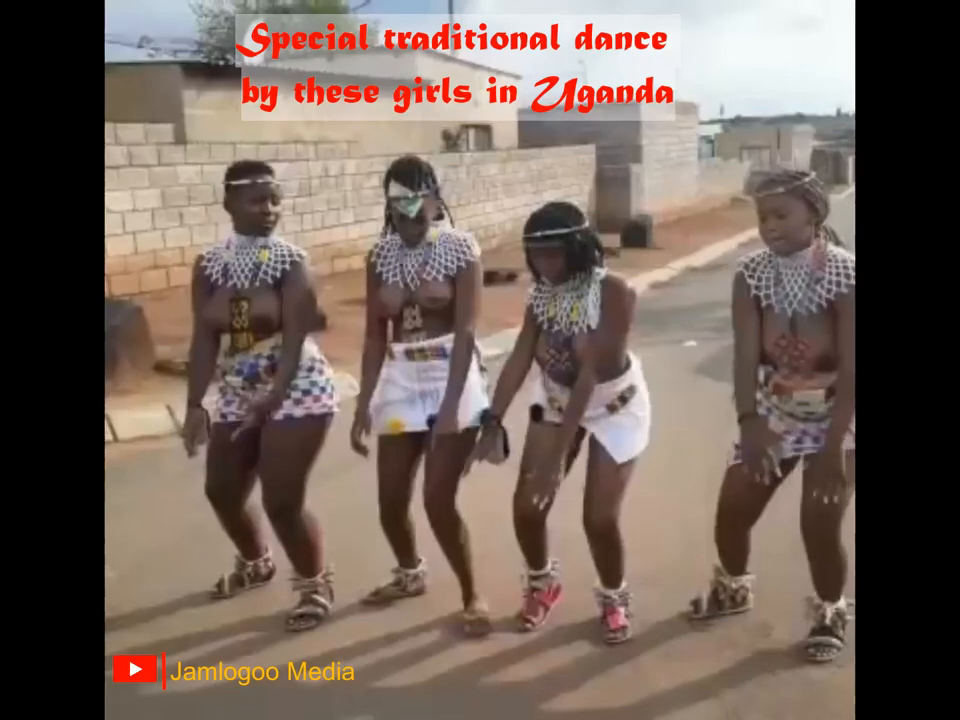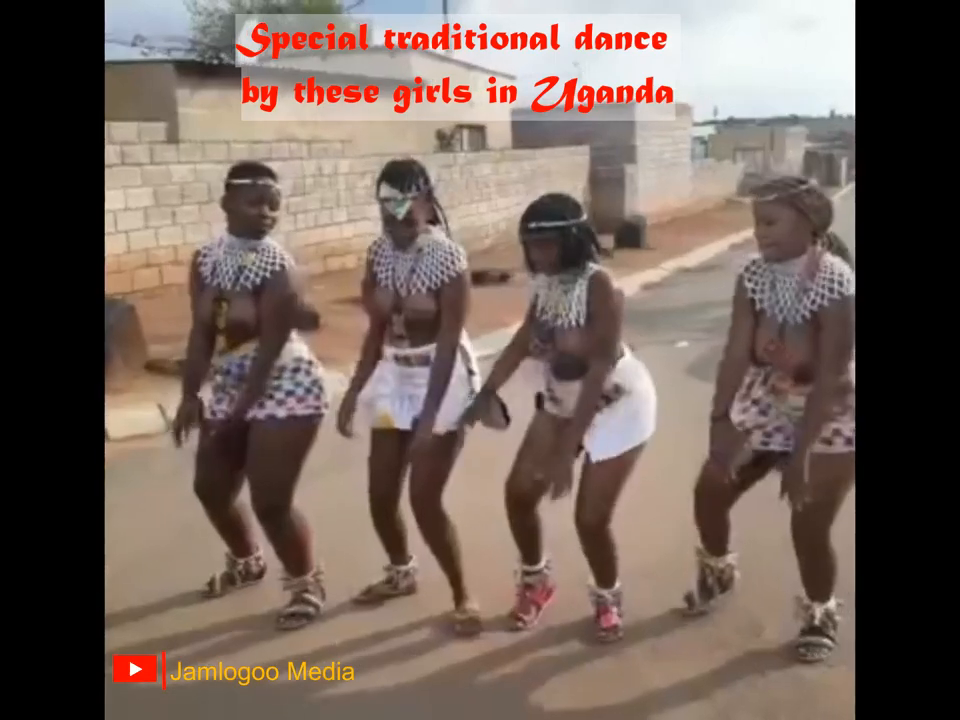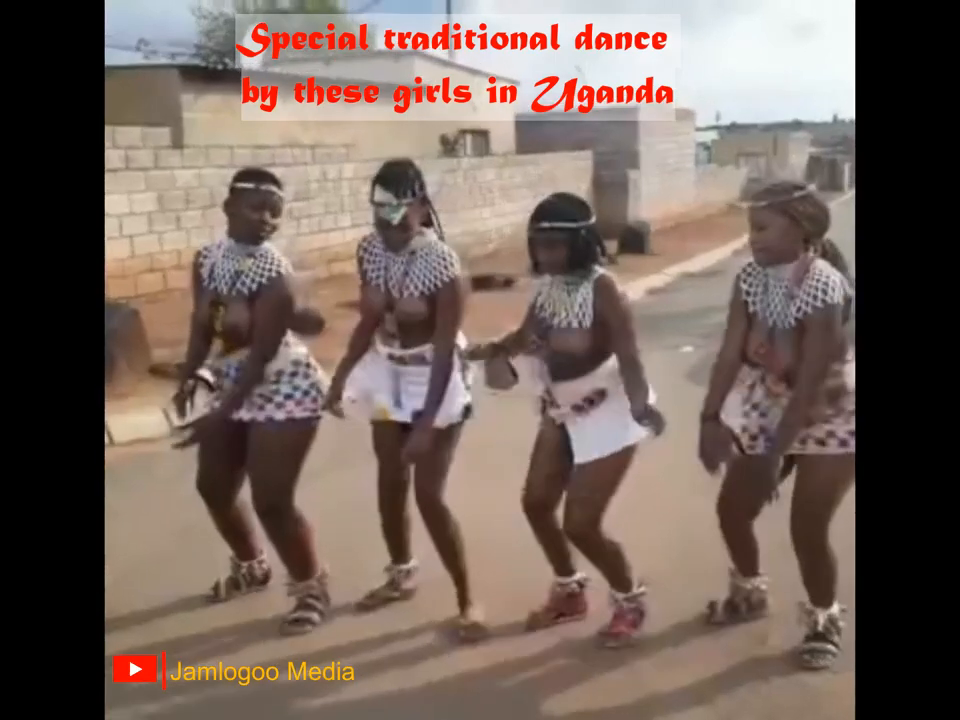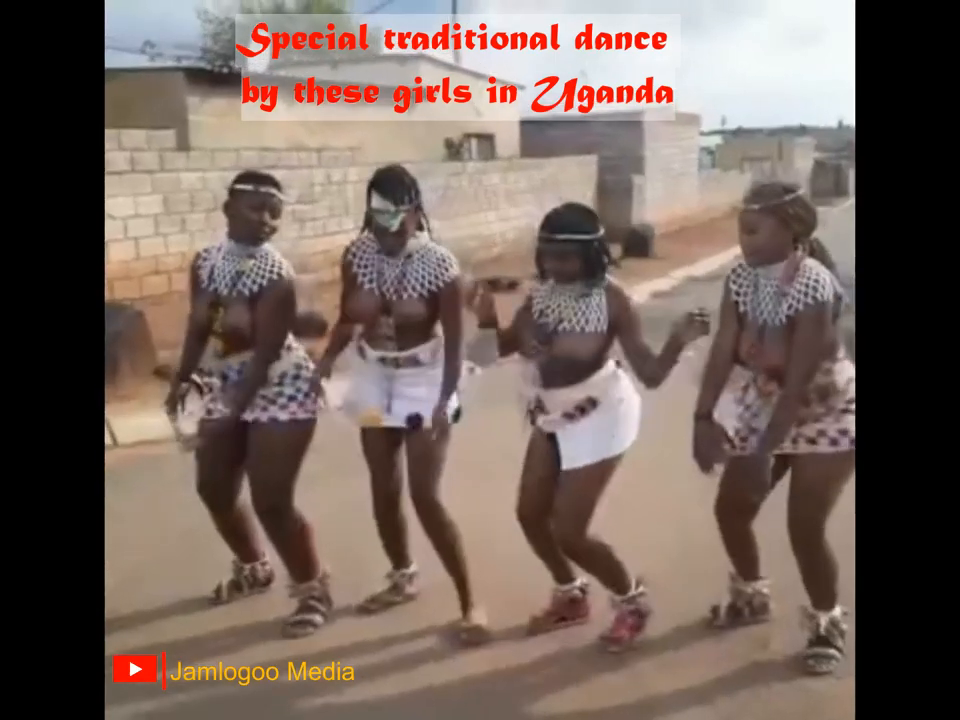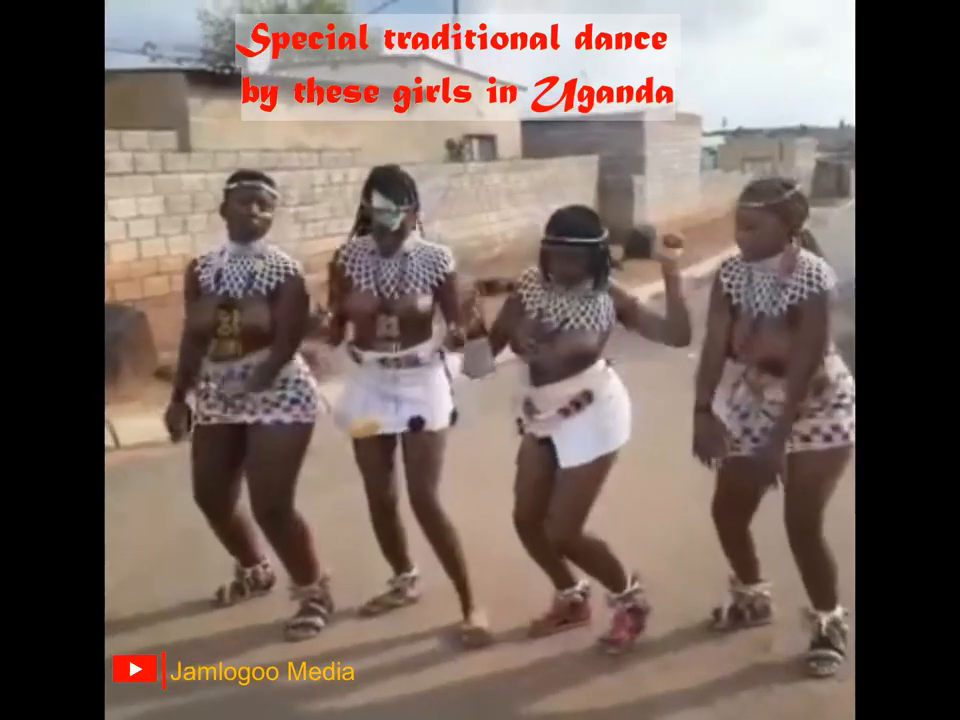
dt=0.2s
person 1, frame 1
left shoulder: (845, 272)
right shoulder: (751, 273)
left elbow: (850, 367)
right elbow: (746, 354)
left wrist: (833, 444)
right wrist: (749, 421)
left hip: (838, 414)
right hip: (774, 409)
left knee: (820, 526)
right knee: (731, 512)
left ankle: (831, 614)
right ankle: (733, 589)
person 1, frame 2
left shoulder: (836, 282)
right shoulder: (754, 276)
left elbow: (830, 377)
right elbow: (736, 352)
left wrist: (801, 453)
right wrist: (720, 420)
left hip: (832, 416)
right hip: (770, 405)
left knee: (809, 525)
right knee: (710, 491)
left ankle: (821, 615)
right ankle: (716, 572)
person 1, frame 3
left shoulder: (824, 288)
right shoulder: (750, 278)
left elbow: (810, 384)
right elbow: (730, 352)
left wrist: (773, 456)
right wrist: (710, 419)
left hip: (831, 416)
right hip: (770, 405)
left knee: (807, 528)
right knee: (732, 507)
left ankle: (825, 620)
right ankle: (749, 593)
person 1, frame 4
left shoulder: (814, 287)
right shoulder: (741, 279)
left elbow: (799, 380)
right elbow: (722, 351)
left wrist: (765, 452)
right wrist: (703, 419)
left hip: (826, 415)
right hip: (765, 406)
left knee: (804, 528)
right knee: (730, 508)
left ankle: (827, 624)
right ankle: (751, 596)
person 1, frame 5
left shoulder: (813, 278)
right shoulder: (731, 273)
left elbow: (806, 368)
right elbow: (716, 345)
left wrist: (777, 442)
right wrist: (703, 412)
left hip: (816, 410)
right hip: (755, 406)
left knee: (802, 525)
right knee: (727, 510)
left ankle: (830, 624)
right ankle: (752, 598)
person 2, frame 1
left shoulder: (460, 248)
right shoulder: (381, 254)
left elbow: (465, 331)
right elbow: (375, 335)
left wrist: (451, 404)
right wrist: (363, 406)
left hip: (450, 380)
right hip: (398, 382)
left knee: (438, 502)
right knee: (390, 501)
left ankle: (471, 596)
right ankle: (410, 573)
person 2, frame 2
left shoulder: (448, 258)
right shoulder: (378, 253)
left elbow: (448, 344)
right elbow: (377, 331)
left wrist: (429, 418)
right wrist: (353, 394)
left hip: (440, 383)
right hip: (393, 380)
left knee: (425, 501)
right knee: (380, 495)
left ankle: (462, 595)
right ankle: (401, 572)
person 2, frame 3
left shoulder: (442, 262)
right shoulder: (370, 250)
left elbow: (445, 347)
right elbow: (369, 321)
left wrist: (429, 421)
right wrist: (342, 376)
left hip: (434, 379)
right hip: (386, 375)
left knee: (428, 495)
right knee: (390, 486)
left ankle: (466, 600)
right ankle: (402, 574)
person 2, frame 4
left shoulder: (439, 264)
right shoulder: (357, 254)
left elbow: (454, 341)
right elbow: (348, 319)
left wrist: (443, 405)
right wrist: (326, 360)
left hip: (423, 382)
right hip: (373, 379)
left knee: (425, 496)
right knee: (383, 491)
left ankle: (469, 602)
right ankle: (403, 577)
person 2, frame 5
left shoulder: (435, 259)
right shoulder: (348, 258)
left elbow: (456, 326)
right elbow: (336, 328)
left wrist: (457, 334)
right wrist: (324, 327)
left hip: (420, 384)
right hip: (366, 385)
left knee: (424, 500)
right knee: (379, 497)
left ankle: (470, 604)
right ankle: (405, 581)
person 3, frame 1
left shoulder: (290, 261)
right shoulder: (209, 265)
left elbow: (295, 336)
right elbow: (204, 338)
left wrist: (275, 397)
right wrist: (194, 405)
left hip: (295, 390)
right hip: (237, 392)
left knee: (282, 501)
right knee: (221, 491)
left ankle: (315, 584)
right ankle: (254, 563)
person 3, frame 2
left shoulder: (277, 267)
right shoulder: (205, 260)
left elbow: (271, 346)
right elbow: (202, 332)
left wrist: (241, 411)
right wrist: (190, 395)
left hip: (283, 389)
right hip: (229, 389)
left knee: (270, 500)
right knee: (210, 487)
left ankle: (306, 584)
right ankle: (245, 561)
person 3, frame 3
left shoulder: (273, 273)
right shoulder: (206, 259)
left elbow: (261, 352)
right elbow: (202, 324)
left wrist: (221, 414)
right wrist: (189, 377)
left hip: (281, 391)
right hip: (230, 388)
left knee: (272, 502)
right knee: (212, 487)
left ankle: (311, 588)
right ankle: (250, 566)
person 3, frame 4
left shoulder: (275, 275)
right shoulder: (205, 261)
left elbow: (266, 352)
right elbow: (198, 324)
left wrist: (231, 417)
right wrist: (182, 378)
left hip: (279, 393)
right hip: (225, 390)
left knee: (272, 502)
right knee: (213, 490)
left ankle: (313, 589)
right ankle: (252, 568)
person 3, frame 5
left shoulder: (284, 273)
right shoulder: (201, 269)
left elbow: (285, 346)
right elbow: (194, 336)
left wrist: (252, 385)
right wrist: (179, 397)
left hip: (277, 396)
right hip: (217, 397)
left knee: (271, 506)
right knee: (210, 496)
left ankle: (314, 592)
right ankle: (254, 570)
person 4, frame 1
left shoulder: (613, 291)
right shoulder: (542, 293)
left elbow: (592, 372)
right elbow: (519, 359)
left wrist: (558, 453)
right wrist: (492, 424)
left hip: (614, 408)
right hip: (556, 403)
left knee: (600, 519)
right knee: (526, 508)
left ankle: (614, 598)
right ankle: (542, 584)
person 4, frame 2
left shoulder: (599, 287)
right shoulder: (546, 283)
left elbow: (598, 371)
right elbow: (520, 344)
left wrist: (568, 450)
right wrist: (485, 395)
left hip: (615, 404)
right hip: (561, 399)
left knee: (591, 518)
right knee: (518, 491)
left ankle: (608, 598)
right ankle: (535, 581)
person 4, frame 3
left shoulder: (602, 290)
right shoulder: (549, 283)
left elbow: (630, 363)
right elbow: (527, 335)
left wrist: (640, 405)
right wrist: (491, 350)
left hip: (608, 410)
right hip: (564, 406)
left knee: (580, 523)
right knee: (535, 502)
left ankle: (629, 601)
right ankle: (570, 592)
person 4, frame 4
left shoulder: (611, 299)
right shoulder: (541, 290)
left elbow: (650, 373)
right elbow: (508, 344)
left wrist: (679, 340)
right wrist: (487, 321)
left hip: (599, 417)
right hip: (553, 415)
left knee: (567, 532)
right knee: (530, 513)
left ankle: (632, 601)
right ankle: (571, 596)
person 4, frame 5
left shoulder: (610, 299)
right shoulder: (530, 285)
left elbow: (679, 336)
right elbow: (495, 342)
left wrist: (670, 273)
left hip: (591, 416)
right hip: (542, 416)
left knee: (563, 532)
right knee: (527, 520)
left ankle: (630, 598)
right ankle: (571, 599)
